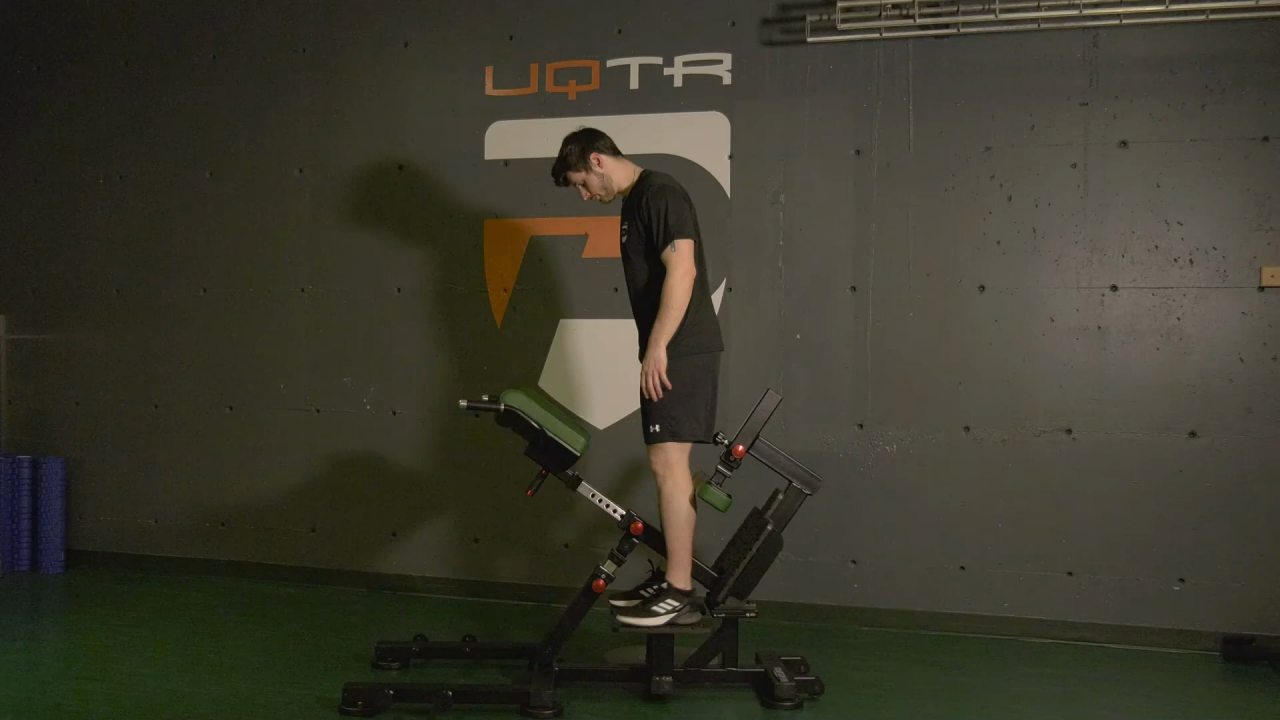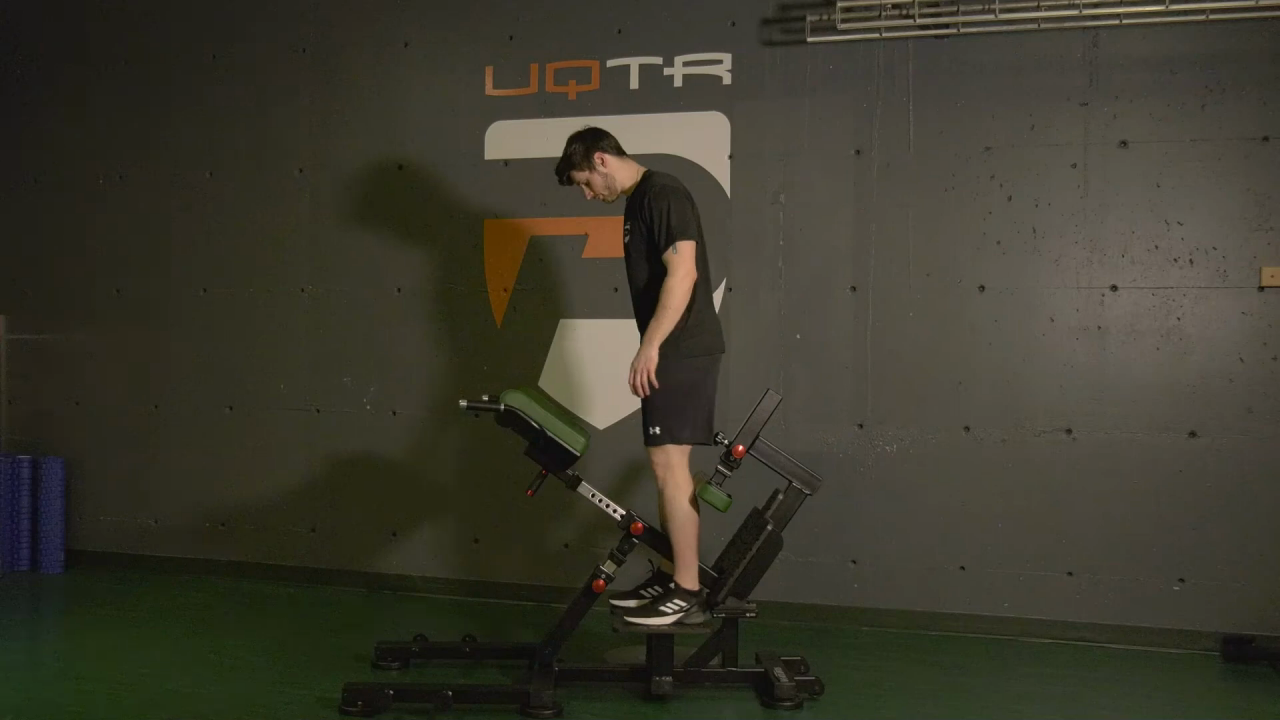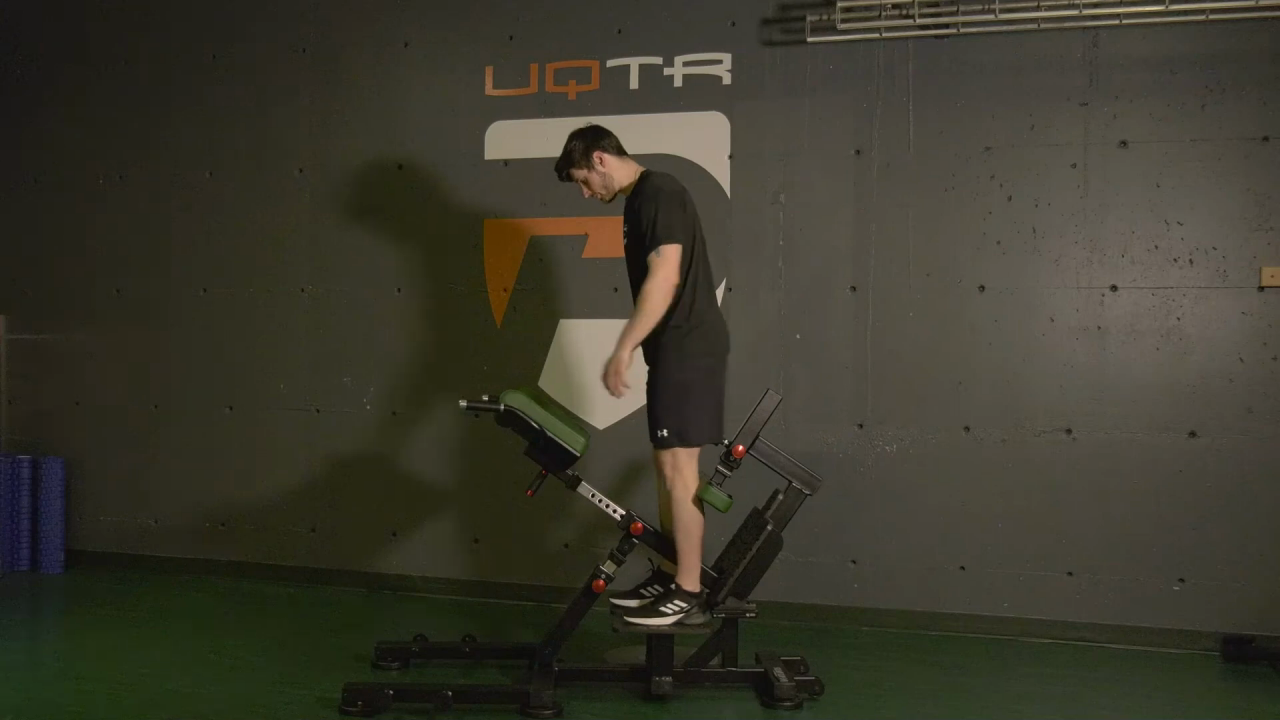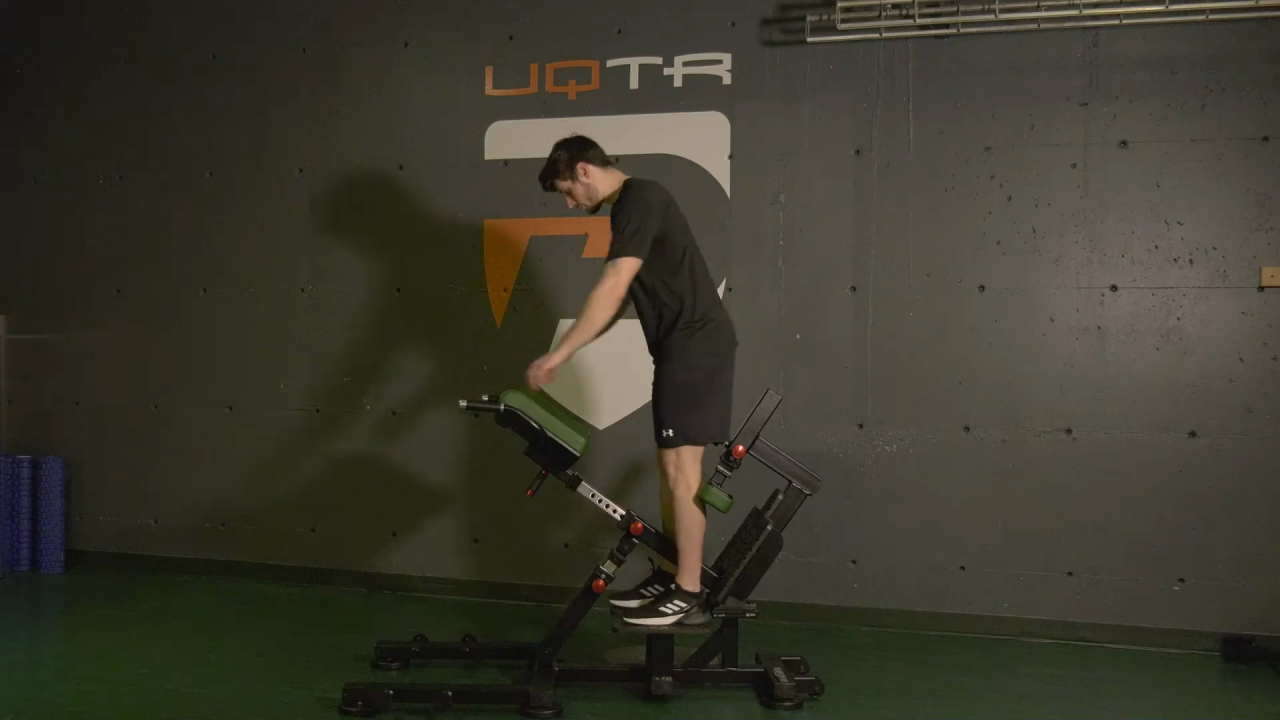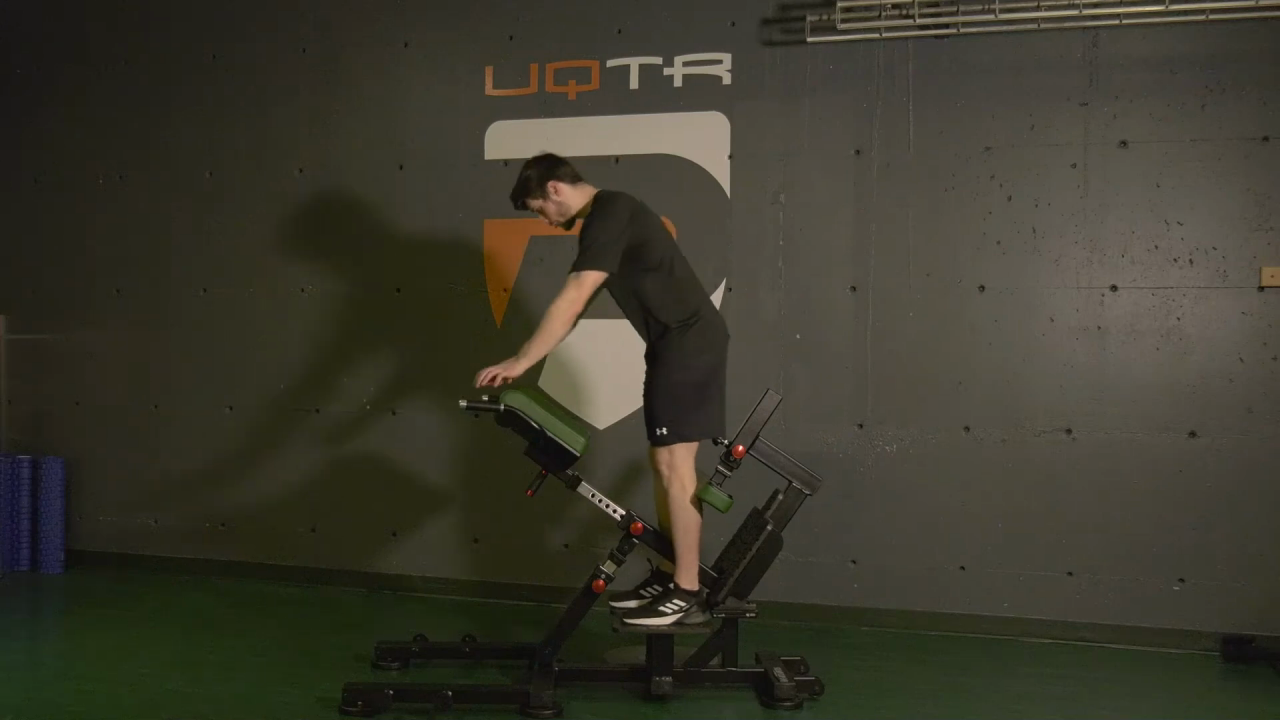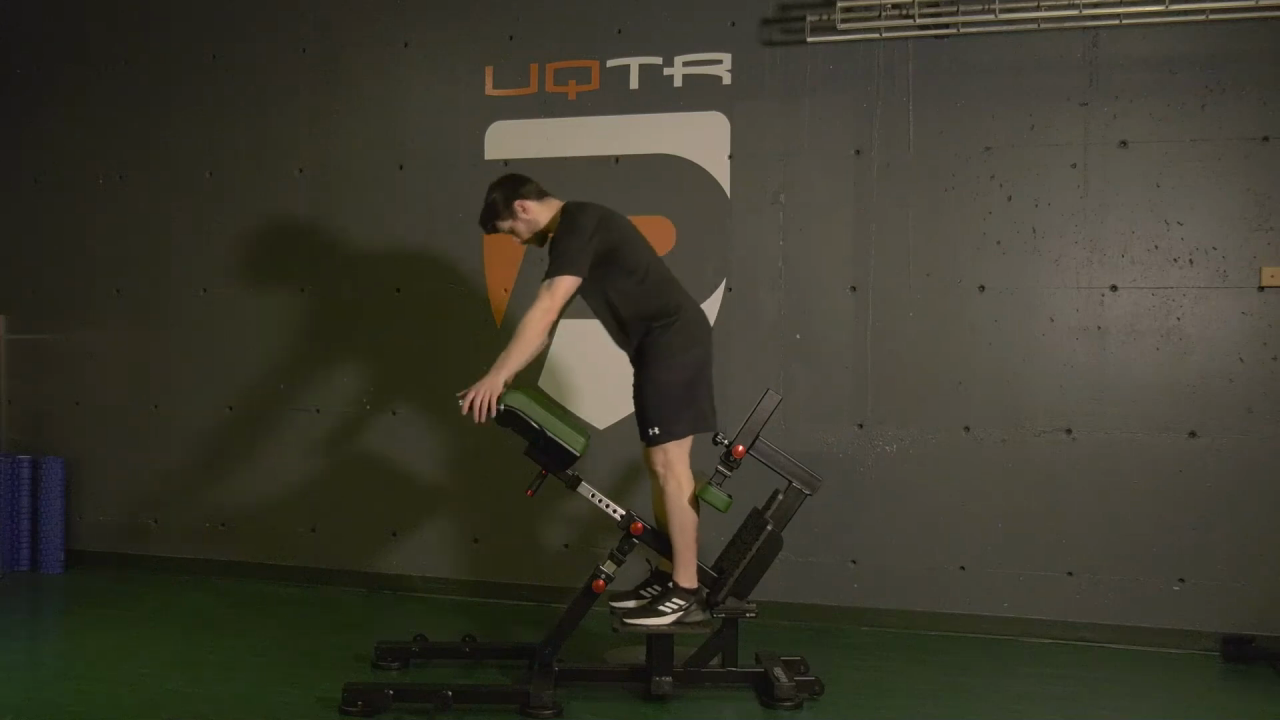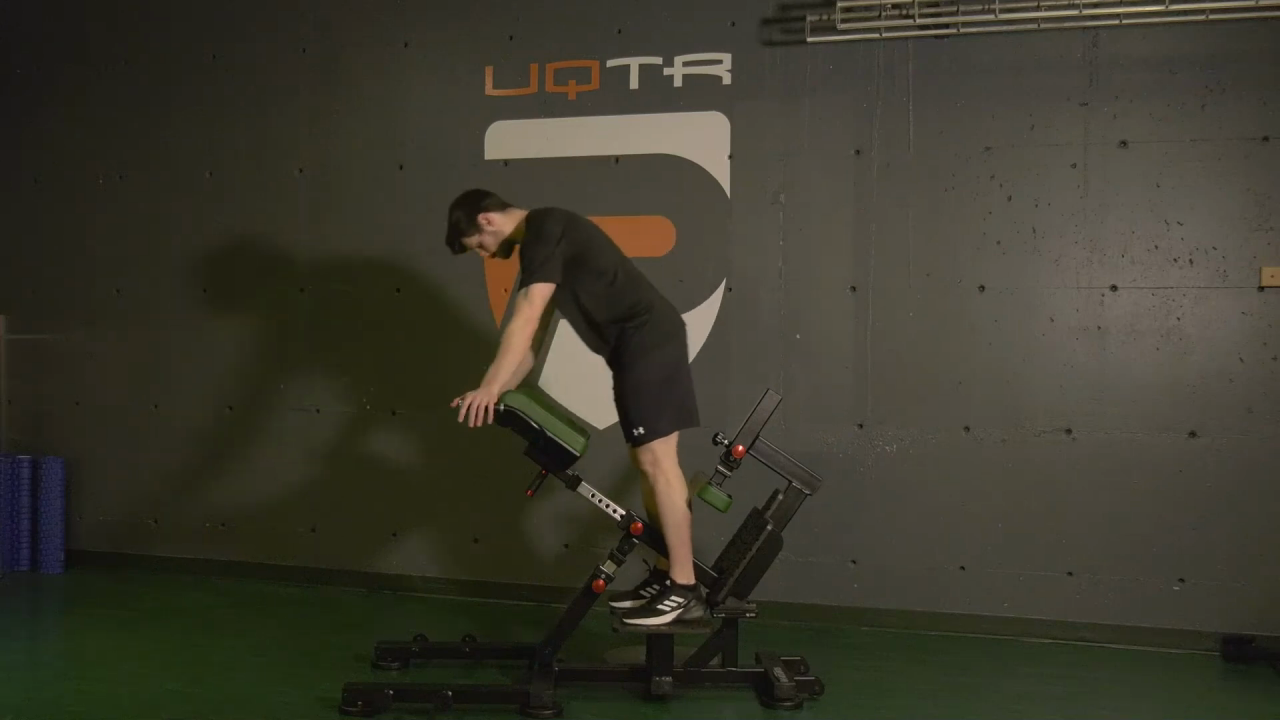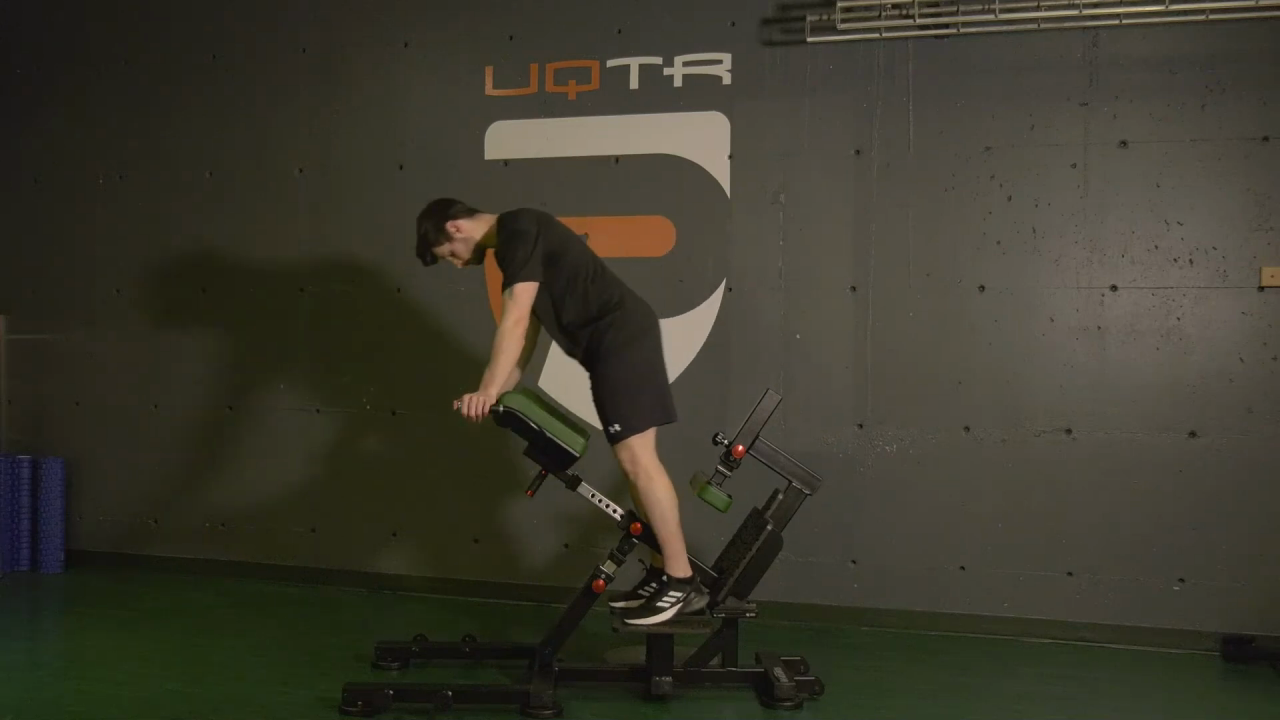
dt=0.2s
person 1, frame 1
left shoulder: (659, 193)
right shoulder: (634, 202)
left elbow: (682, 270)
left wrist: (656, 348)
left hip: (682, 350)
right hip: (668, 350)
left knee: (667, 461)
right knee: (668, 463)
left ankle: (679, 594)
right ankle: (670, 578)
person 1, frame 2
left shoulder: (662, 193)
right shoulder: (639, 201)
left elbow: (682, 273)
left wrist: (648, 348)
right wrist: (652, 349)
left hip: (684, 349)
right hip: (671, 350)
left knee: (668, 463)
right knee: (665, 463)
left ankle: (688, 594)
right ankle: (669, 576)
person 1, frame 3
left shoulder: (657, 193)
right shoulder: (641, 199)
left elbow: (665, 277)
left wrist: (624, 348)
right wrist: (633, 347)
left hip: (688, 347)
right hip: (676, 348)
left knee: (677, 464)
right knee: (669, 465)
left ankle: (689, 595)
right ankle: (668, 577)
person 1, frame 4
left shoulder: (639, 202)
right shoulder: (631, 203)
left elbow: (612, 288)
right elbow: (618, 297)
left wrist: (559, 354)
right wrist: (566, 350)
left hip: (696, 344)
right hip: (681, 345)
left knee: (680, 466)
right knee: (673, 464)
left ankle: (688, 594)
right ankle: (669, 576)
person 1, frame 5
left shoulder: (609, 216)
right shoulder: (605, 217)
left elbow: (571, 302)
right elbow: (573, 307)
left wrist: (517, 364)
right wrist: (523, 362)
left hip: (689, 342)
right hip: (676, 343)
left knee: (673, 463)
right knee: (665, 463)
left ankle: (688, 594)
right ankle: (669, 575)
person 1, frame 6
left shoulder: (578, 226)
right shoulder: (573, 229)
left elbow: (543, 312)
right elbow: (547, 322)
left wrist: (494, 378)
right wrist: (503, 378)
left hip: (674, 341)
right hip: (661, 344)
left knee: (668, 462)
right knee: (660, 462)
left ankle: (687, 592)
right ankle: (668, 576)
person 1, frame 7
left shoulder: (544, 230)
right shoulder: (539, 239)
left elbow: (524, 320)
right elbow: (533, 330)
left wrist: (488, 389)
right wrist: (503, 390)
left hip: (649, 339)
right hip: (639, 344)
left knee: (656, 460)
right knee: (650, 462)
left ankle: (685, 589)
right ankle: (666, 576)
person 1, frame 8
left shoulder: (518, 230)
right shoulder: (514, 241)
left elbow: (515, 319)
right elbow: (527, 325)
left wrist: (488, 389)
right wrist: (501, 391)
left hip: (623, 336)
right hip: (615, 341)
left knee: (637, 457)
right knee: (635, 458)
left ankle: (680, 580)
right ankle: (663, 573)
